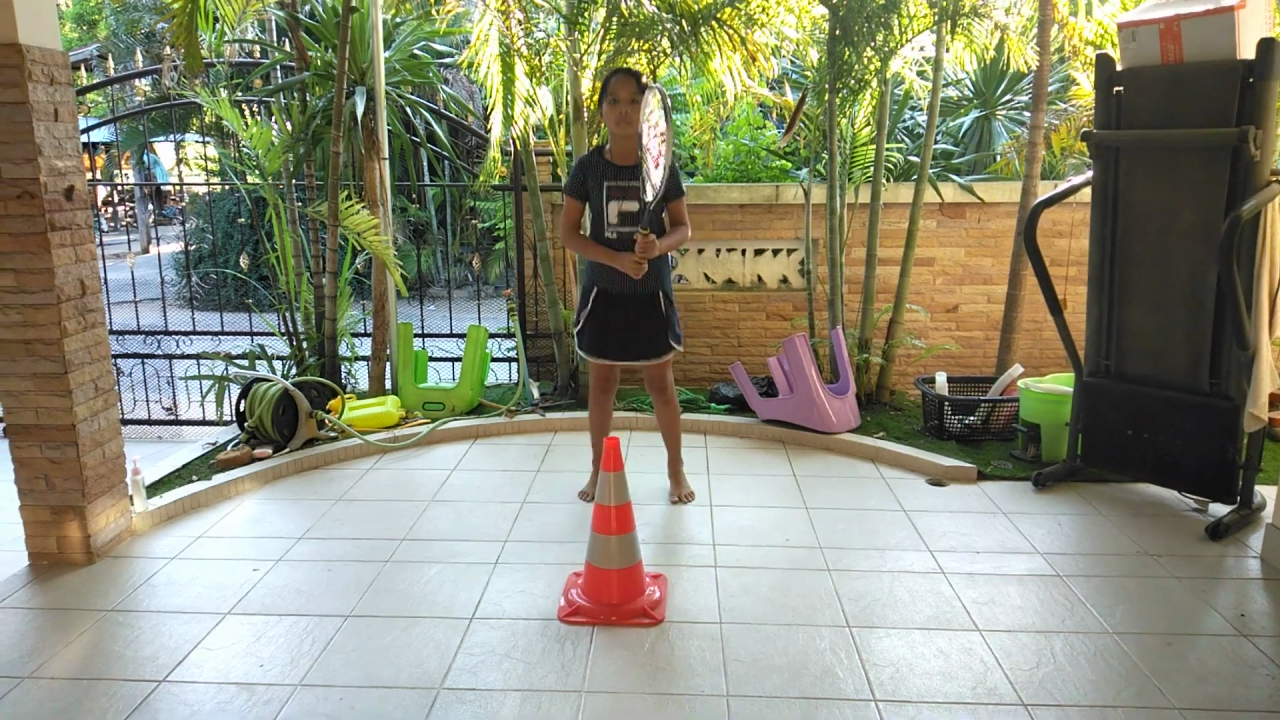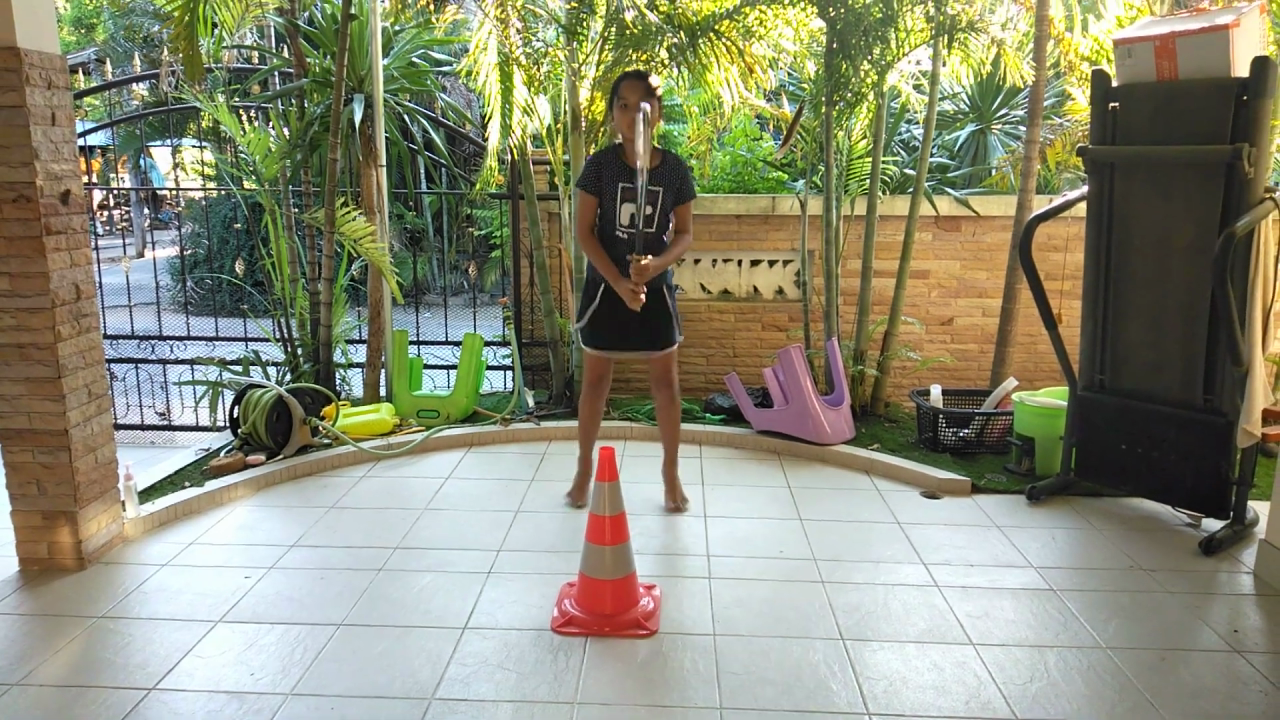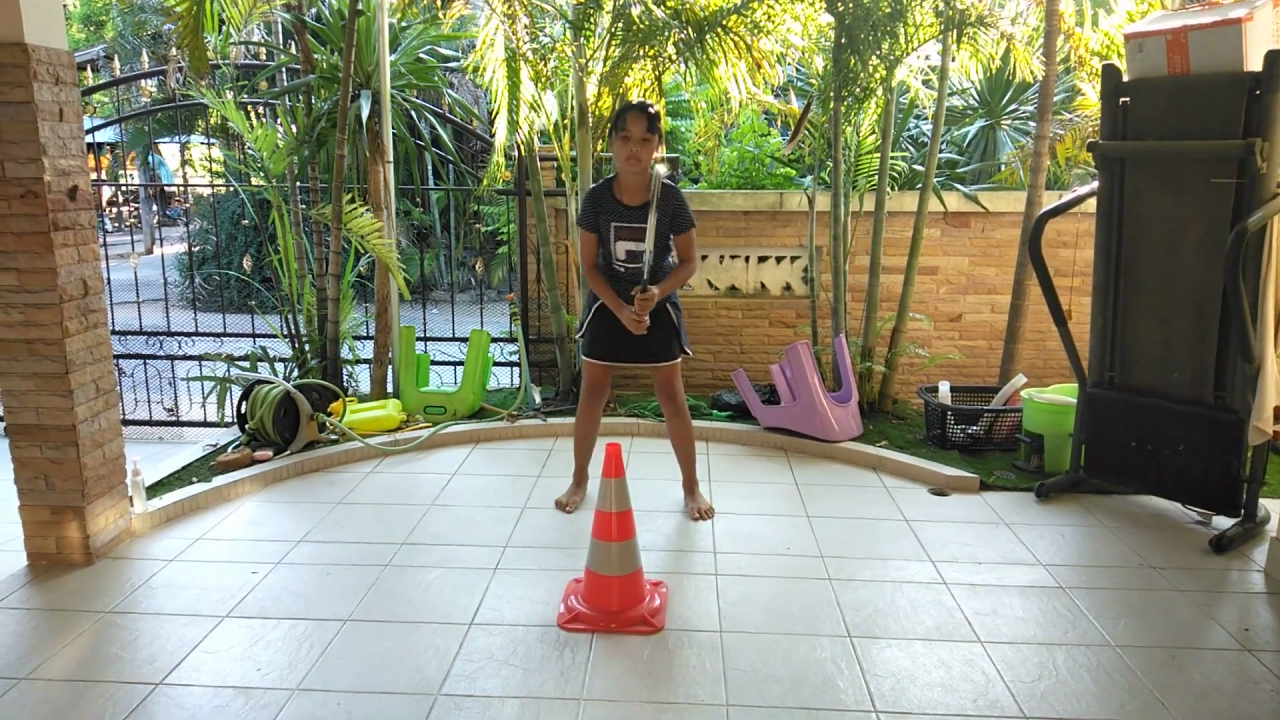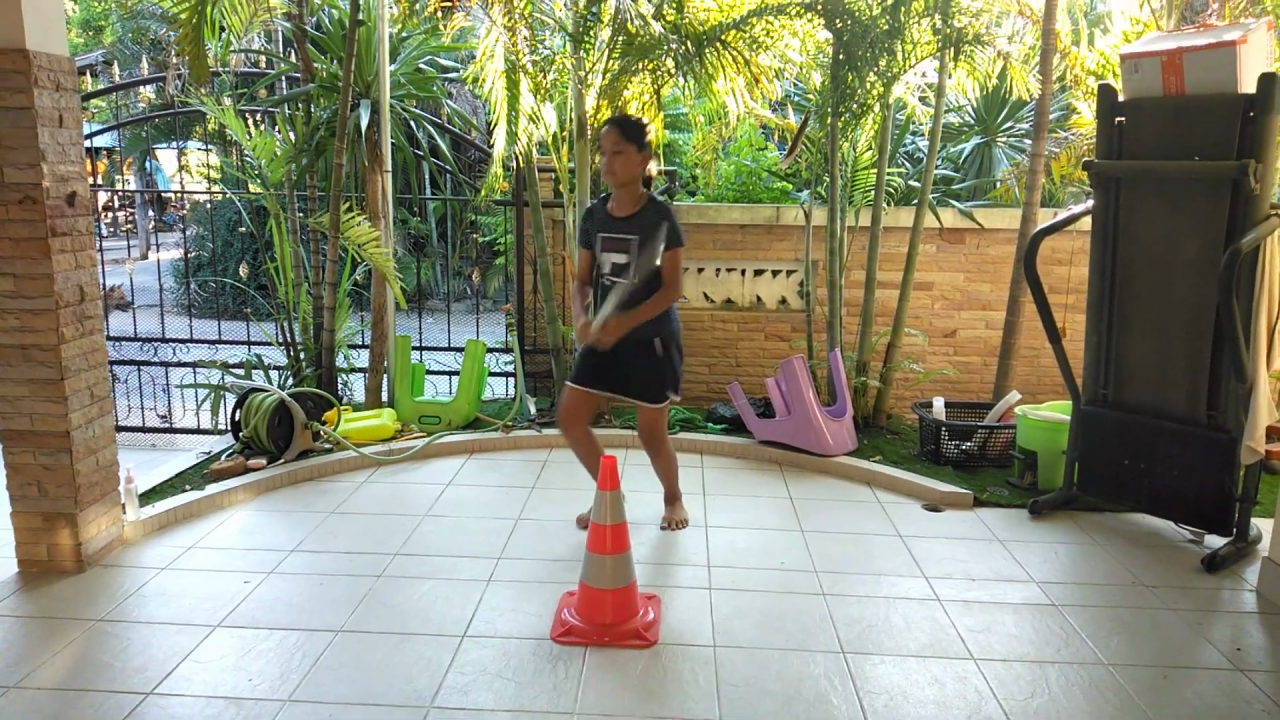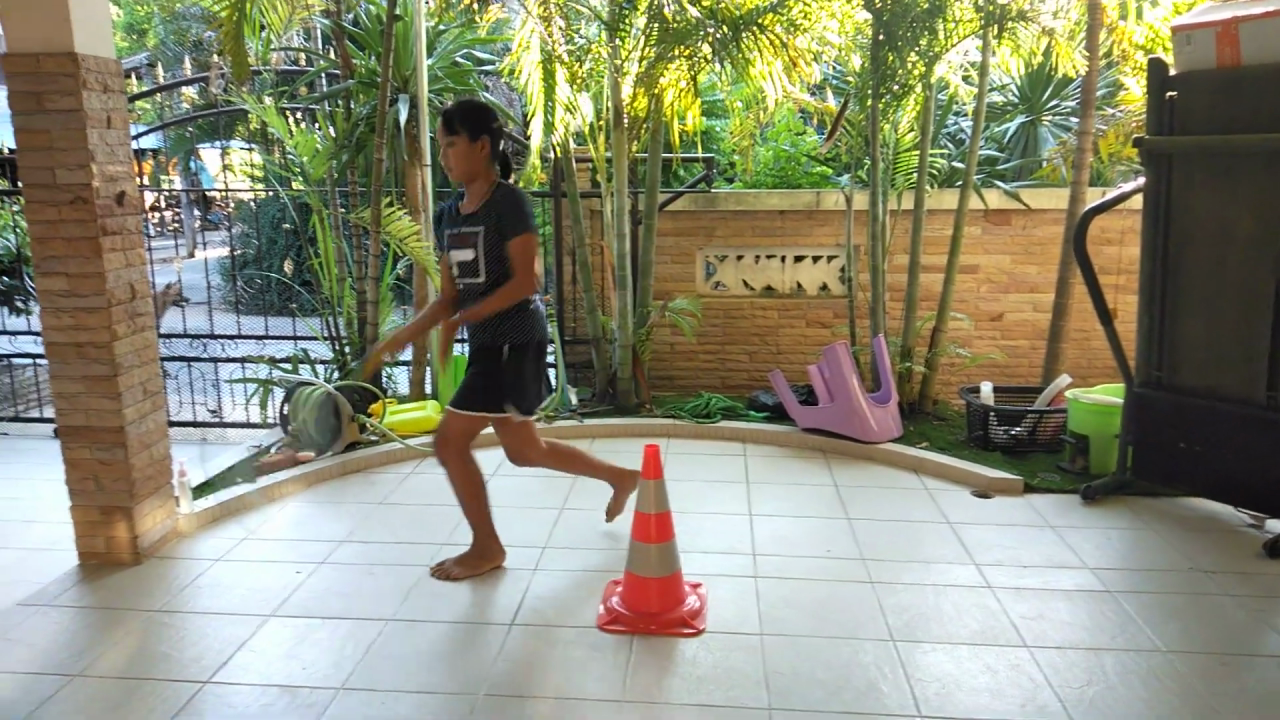
dt=1s
person 1, frame 1
left shoulder: (663, 165)
right shoulder: (587, 167)
left elbow: (682, 227)
right elbow: (569, 233)
left wrist: (659, 247)
right wrist: (616, 260)
left hip: (652, 291)
right hip: (603, 290)
left knee: (660, 385)
right knee: (602, 384)
left ankle: (675, 466)
right ankle: (599, 465)
person 1, frame 2
left shoulder: (675, 169)
right shoulder: (600, 164)
left elbow: (685, 234)
right elbow: (584, 232)
left wrist: (656, 264)
right wrist: (618, 281)
left hip: (656, 289)
right hip: (605, 287)
left knee: (665, 381)
right knee: (595, 381)
left ankle: (671, 472)
right ankle: (584, 468)
person 1, frame 3
left shoulder: (671, 198)
right shoulder: (596, 198)
left elbow: (688, 260)
right elbow: (588, 265)
left wrist: (658, 293)
right wrist: (620, 310)
left hip: (657, 307)
right hip: (606, 307)
left knee: (672, 397)
right knee: (592, 395)
left ankle: (691, 485)
right ankle: (580, 479)
person 1, frame 4
left shoulder: (660, 217)
right shoulder: (592, 216)
left elbow: (674, 287)
right elbow: (582, 278)
left wrist: (623, 322)
right wrist: (582, 319)
left hip: (651, 340)
right hip: (610, 337)
left knee: (651, 435)
right knee: (571, 417)
left ankle: (673, 498)
person 1, frame 5
left shoulder: (509, 204)
right shoulder: (450, 213)
left elbow: (527, 283)
right elbow: (452, 289)
left wrist: (462, 320)
right wrist: (409, 334)
left hip: (513, 340)
right hip: (489, 343)
left knee: (450, 442)
right knee: (524, 448)
left ankle: (486, 548)
right ankle: (621, 477)
